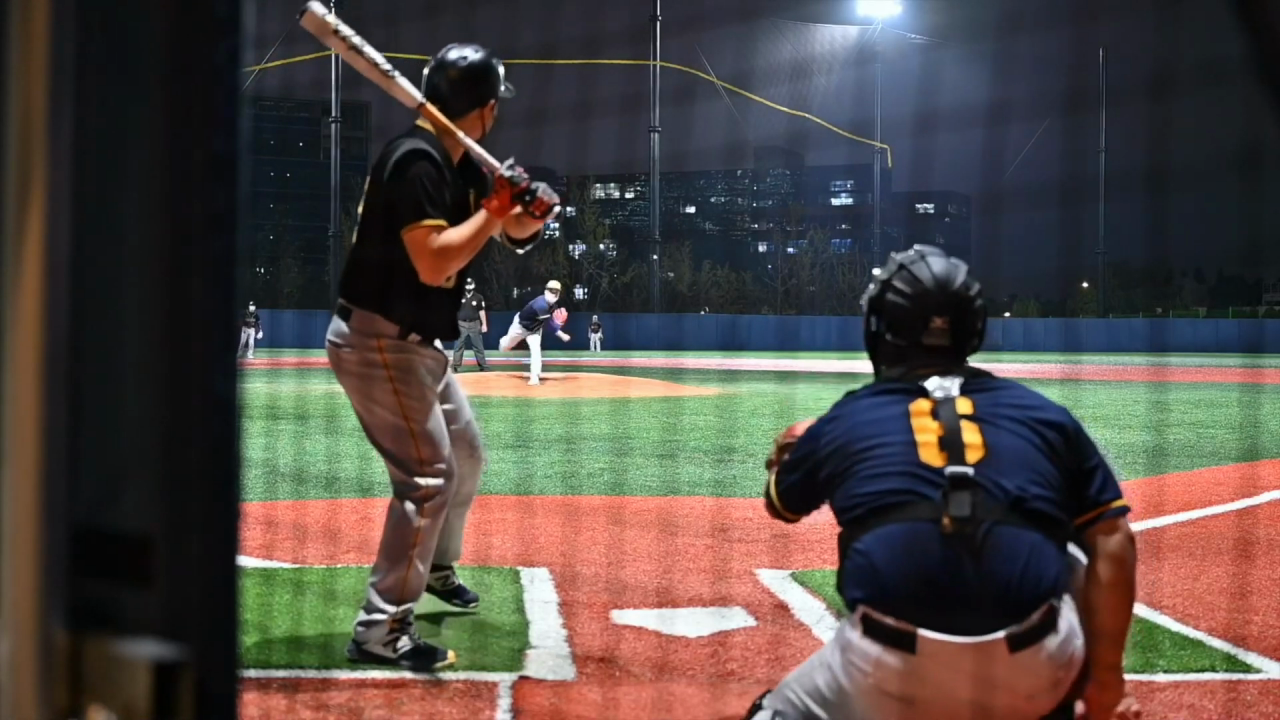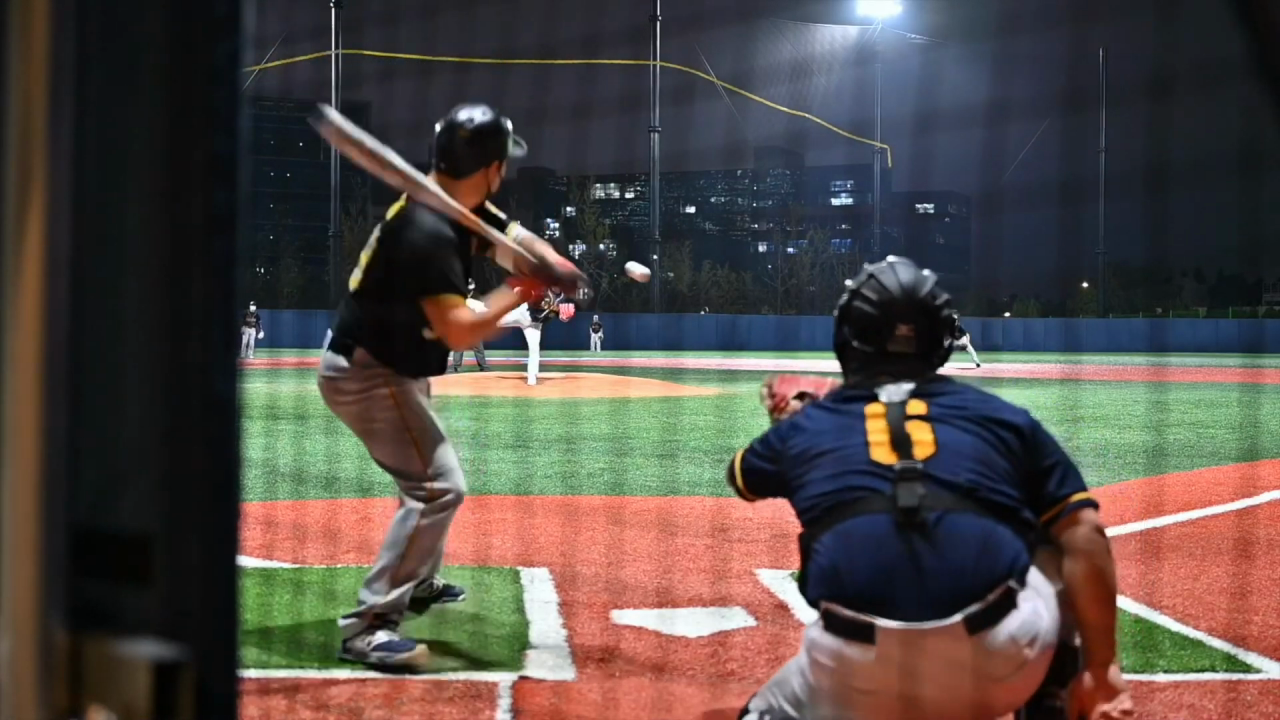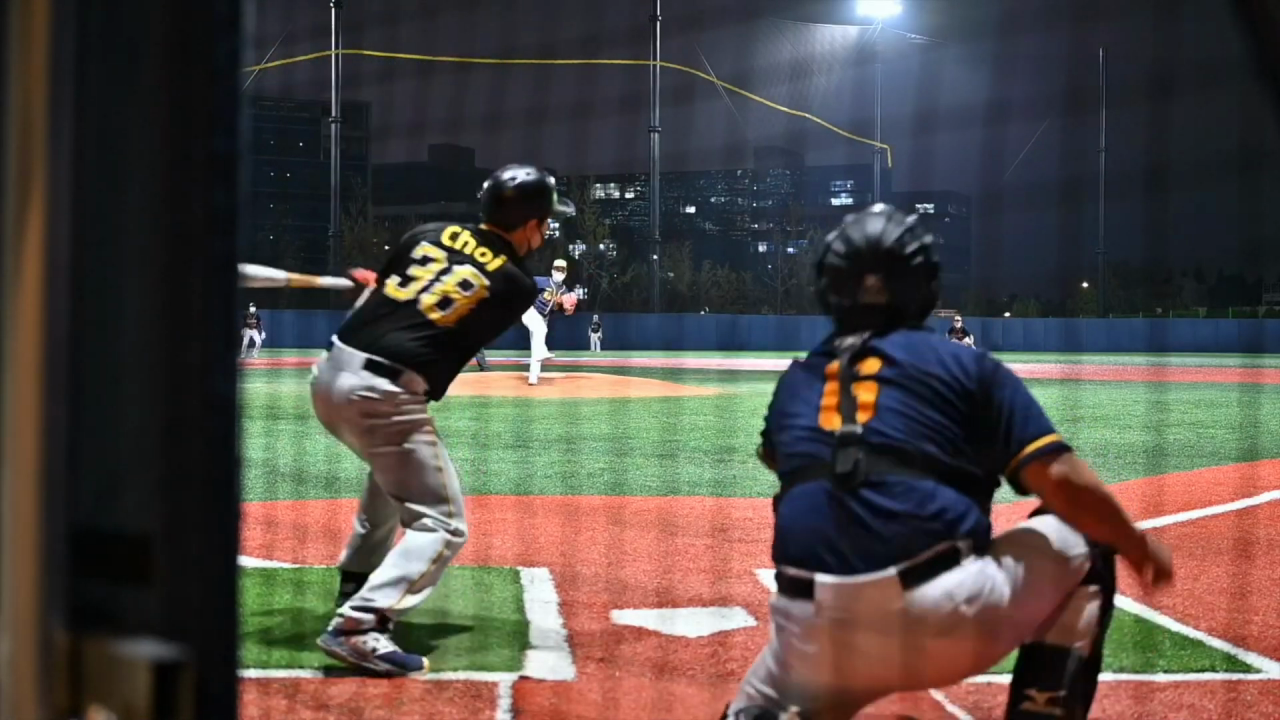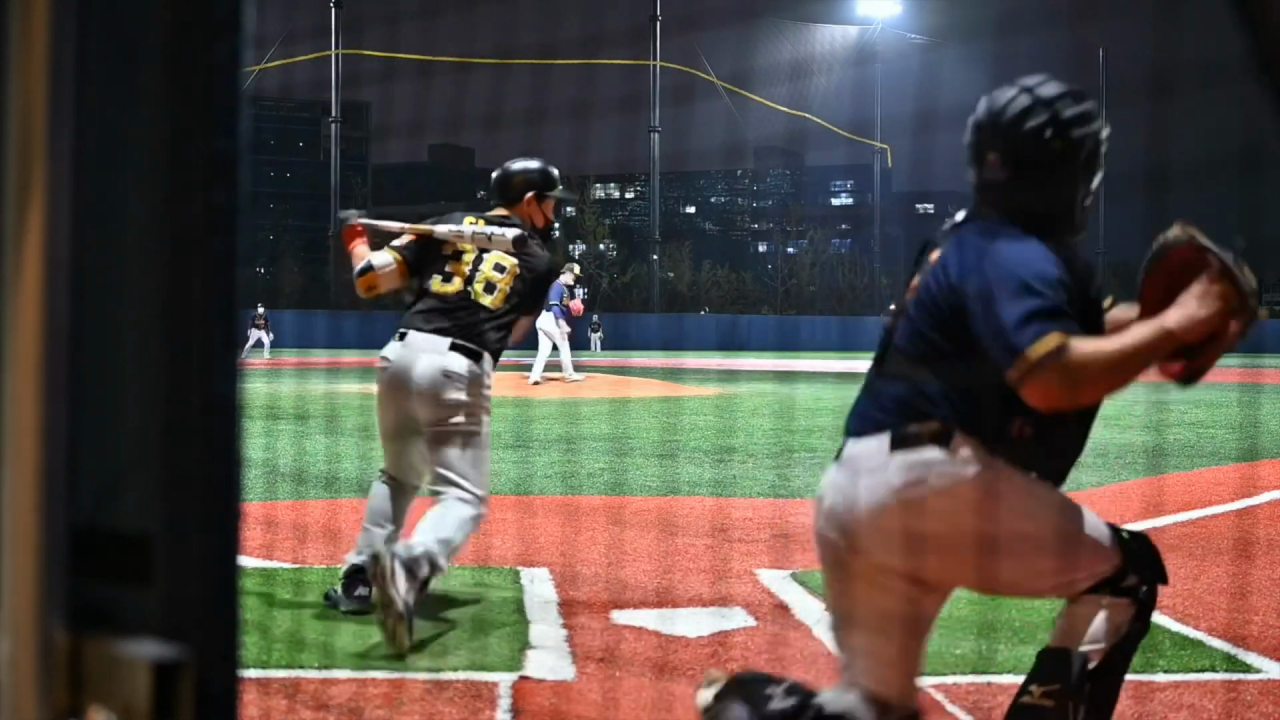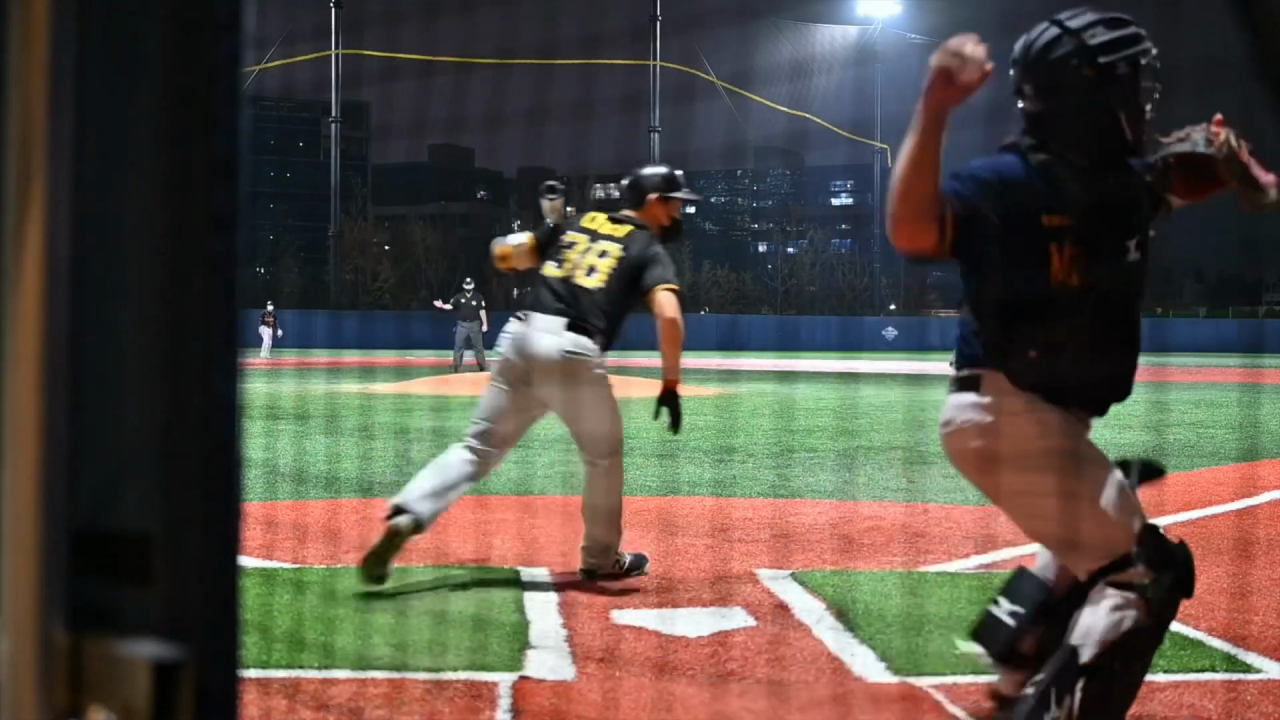
dt=0.3s
person 1, frame 1
left shoulder: (843, 420)
right shoulder: (1042, 414)
left elbow: (779, 504)
right elbow: (1113, 541)
left wrist: (790, 458)
right wrist: (1107, 674)
left hip: (888, 671)
right hip: (1029, 673)
right knee: (1068, 577)
person 1, frame 2
left shoulder: (803, 425)
right shoulder: (1002, 416)
left elbow: (741, 478)
right elbow: (1083, 535)
right wrist: (1100, 668)
left hip: (857, 668)
right hip: (998, 660)
right knee: (1058, 563)
person 1, frame 3
left shoulder: (794, 382)
right shoulder: (965, 365)
right elbow: (1059, 479)
right wrist: (1136, 545)
left hip: (815, 621)
right hip: (944, 613)
right knee: (1086, 546)
person 1, frame 4
left shoulder: (977, 246)
right shoulder: (1016, 258)
left elbow: (1051, 346)
right elbow: (1049, 381)
left wrist: (1157, 320)
right wrist: (1172, 327)
left hip: (857, 491)
right hip: (927, 485)
right knee: (1127, 571)
person 1, frame 5
left shoulder: (1117, 175)
right shoulder: (1012, 182)
right elbow: (910, 231)
right wrist: (937, 103)
left hip: (1043, 412)
right hip: (1011, 416)
left knee: (1112, 523)
right knee: (1148, 568)
left ankle: (1020, 635)
person 2, frame 1
left shoulder: (462, 163)
right shoulder: (415, 159)
left elbow: (515, 233)
right elbow: (434, 264)
left wrist: (532, 208)
right wrist: (495, 206)
left hip: (418, 343)
right hip: (378, 342)
left knee: (465, 457)
right knee: (427, 477)
left ankle: (436, 570)
right ankle: (380, 630)
person 2, frame 2
left shoulder: (463, 212)
right shoulder: (429, 229)
left elbow: (518, 244)
right elbow: (459, 331)
left wrist: (555, 266)
right wrist: (521, 290)
left hip: (390, 370)
right hip: (366, 375)
left knee: (435, 476)
right knee: (437, 486)
left ankle: (416, 581)
right ankle: (368, 625)
person 2, frame 3
left shoulder: (429, 233)
right shoulder: (518, 282)
left hip: (332, 374)
right hip: (386, 392)
left knee: (391, 469)
right knee: (440, 526)
left ankle: (359, 578)
right ankle: (357, 628)
person 2, frame 4
left shoulder: (444, 228)
right shoulder: (540, 261)
left elbow: (370, 282)
right elbow: (515, 333)
left wrist: (357, 241)
left hip: (401, 359)
right hip: (460, 373)
left knee: (397, 478)
right knee: (463, 498)
left ankle: (358, 581)
right ankle: (409, 567)
person 2, frame 5
left shoulder: (577, 224)
right shoulder: (650, 252)
left elbow: (501, 252)
right elbow: (668, 316)
left wrist: (538, 255)
right wrist: (671, 383)
left hip: (521, 337)
right hip: (573, 351)
left knee: (478, 446)
right knee: (603, 454)
left ankle: (405, 517)
right ankle: (602, 559)
